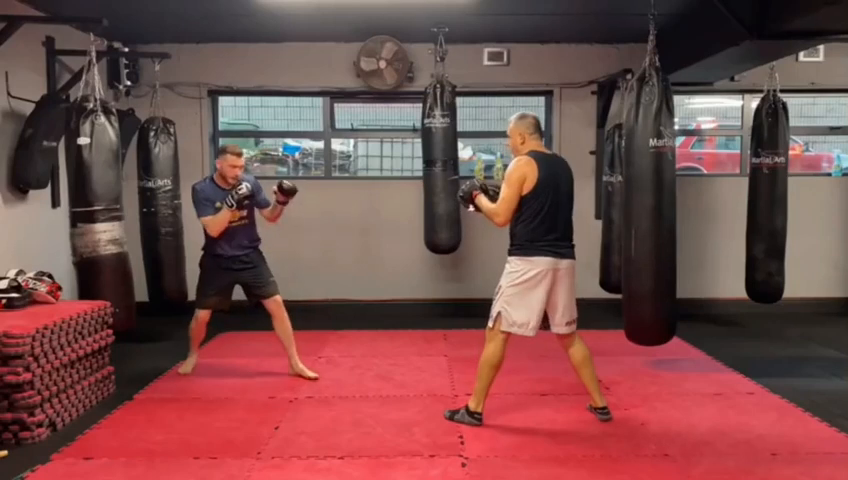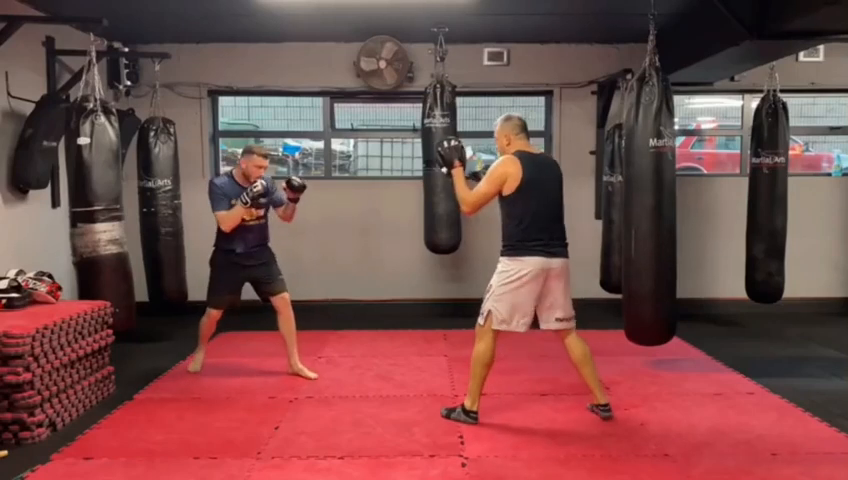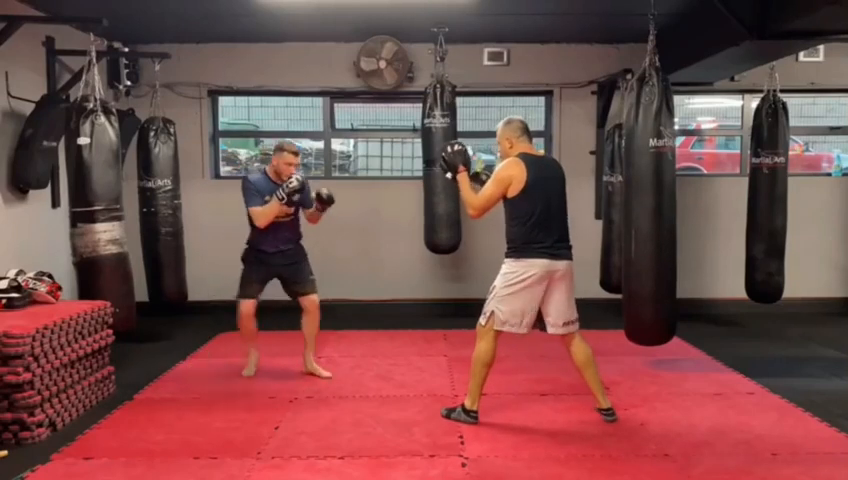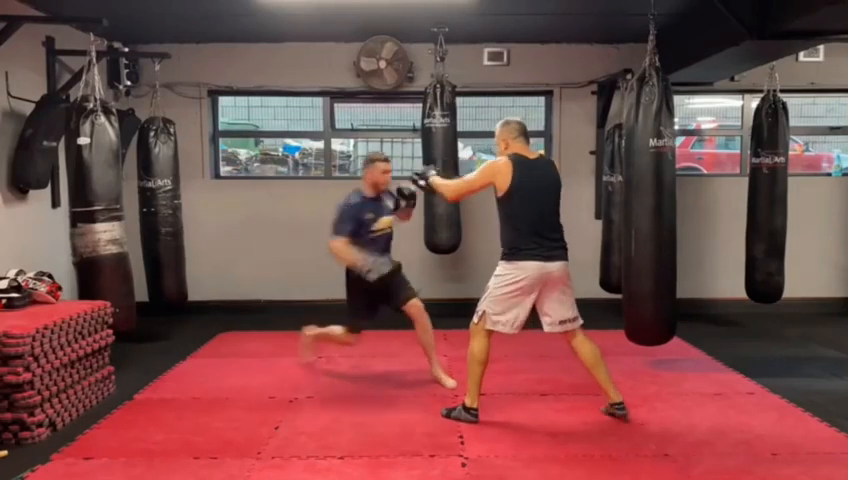
dt=0.5s
person 1, frame 1
left shoulder: (521, 165)
right shoulder: (563, 166)
left elbow: (501, 217)
left wrist: (477, 196)
right wrist: (497, 196)
left hip: (529, 261)
right hip: (563, 260)
left knee: (496, 333)
right knee: (568, 334)
left ankle: (474, 409)
right ankle: (600, 404)
person 1, frame 2
left shoulder: (506, 165)
right shoulder: (552, 165)
left elbow: (468, 205)
left wrist: (455, 166)
right wrist: (493, 183)
left hip: (521, 261)
right hip: (556, 259)
left knee: (486, 330)
right knee: (567, 331)
left ankle: (470, 407)
right ankle: (602, 401)
person 1, frame 3
left shoulder: (511, 167)
right shoulder: (554, 167)
left elbow: (475, 209)
left wrist: (460, 171)
right wrist: (491, 181)
left hip: (524, 263)
right hip: (560, 262)
left knee: (486, 330)
right knee: (571, 334)
left ankle: (470, 407)
right ankle: (605, 405)
person 1, frame 4
left shoulder: (500, 167)
right shoulder: (550, 167)
left elbow: (452, 192)
left wrist: (430, 178)
left hip: (519, 265)
right hip: (556, 262)
left knee: (481, 330)
right knee: (575, 333)
left ankle: (470, 406)
right ankle: (615, 400)
person 2, frame 1
left shoulder: (250, 183)
right shoulder: (201, 190)
left elbow: (270, 215)
right elbow: (213, 229)
left wrist: (281, 201)
right wrist: (232, 201)
left hip: (250, 257)
right hip: (218, 262)
left knee: (276, 304)
right knee: (202, 315)
left ankle: (295, 363)
right ankle: (192, 356)
person 2, frame 2
left shoulder: (267, 184)
right shoulder: (219, 185)
left elbow: (286, 216)
right elbow: (226, 224)
left wrist: (292, 199)
right wrist: (247, 198)
left hip: (260, 255)
right hip: (228, 258)
left knee: (283, 302)
right knee: (213, 312)
left ankle: (295, 362)
right ankle: (200, 352)
person 2, frame 3
left shoulder: (299, 183)
right shoulder: (253, 182)
left elbow: (311, 219)
right elbow: (260, 220)
left wrist: (320, 206)
right wrist: (283, 194)
left hip: (292, 253)
right hip: (261, 255)
left knee: (311, 303)
right knee: (246, 309)
left ankle: (309, 361)
right ankle: (253, 353)
person 2, frame 4
left shoulder: (384, 196)
right shoulder: (352, 205)
left elbow: (404, 217)
right elbow: (336, 247)
left wrist: (407, 202)
right wrist: (367, 265)
left hip: (385, 269)
right hip: (362, 275)
left knee: (417, 311)
right knee: (350, 336)
left ankle: (436, 369)
right ankle: (314, 334)
